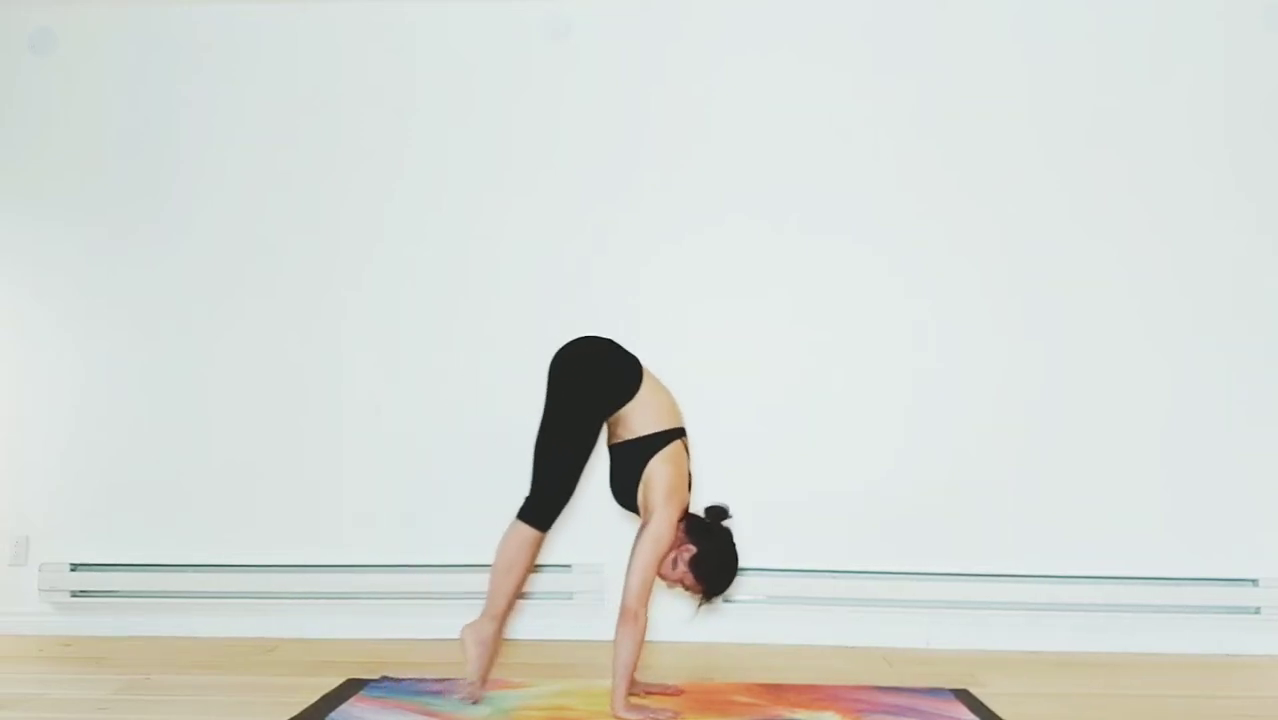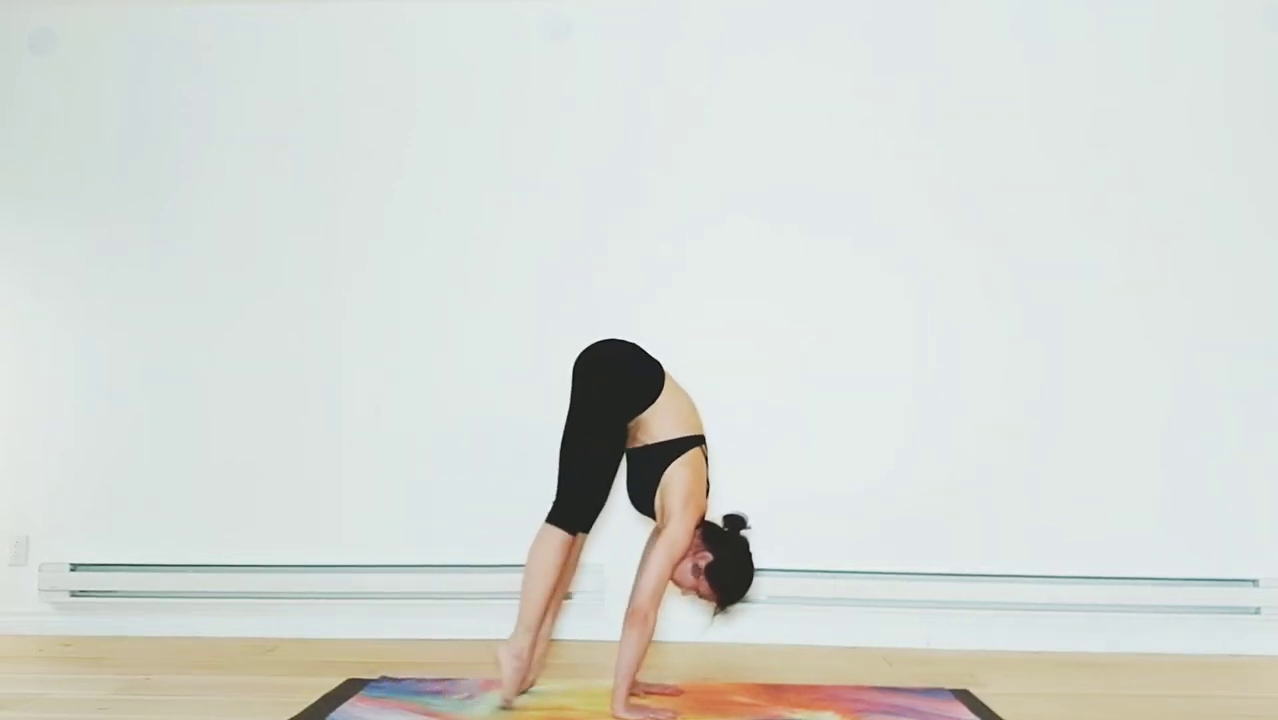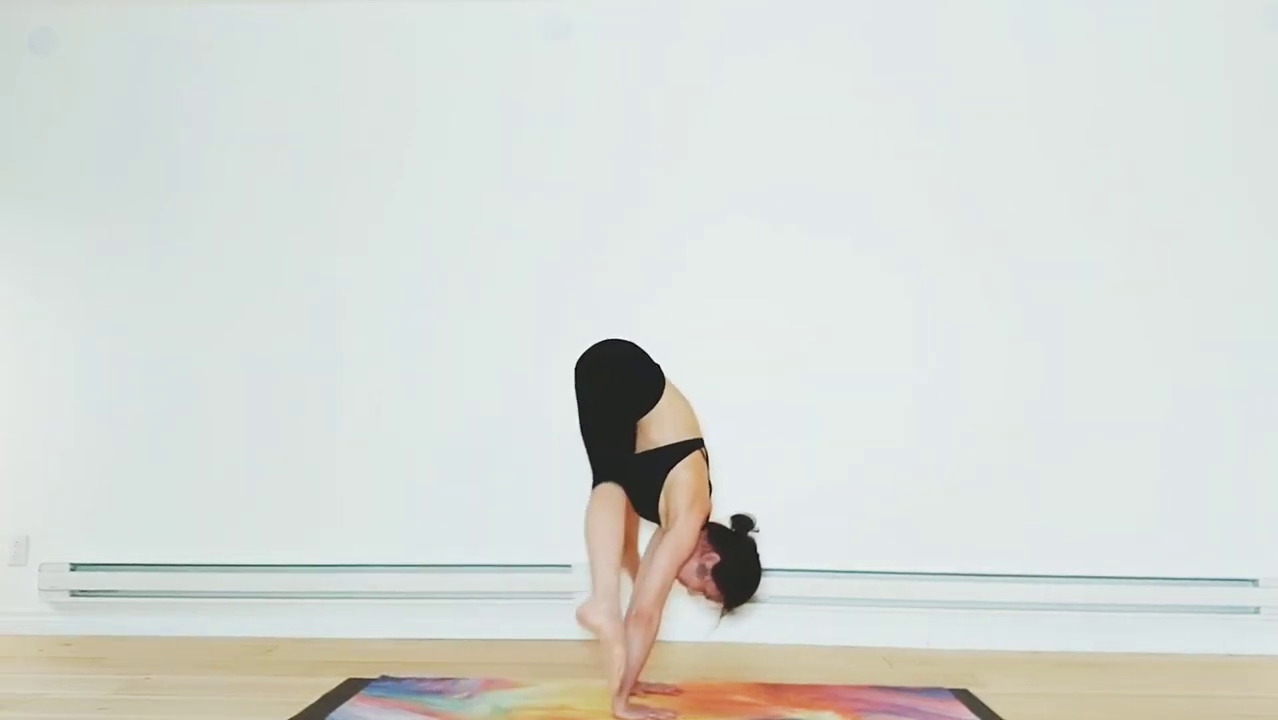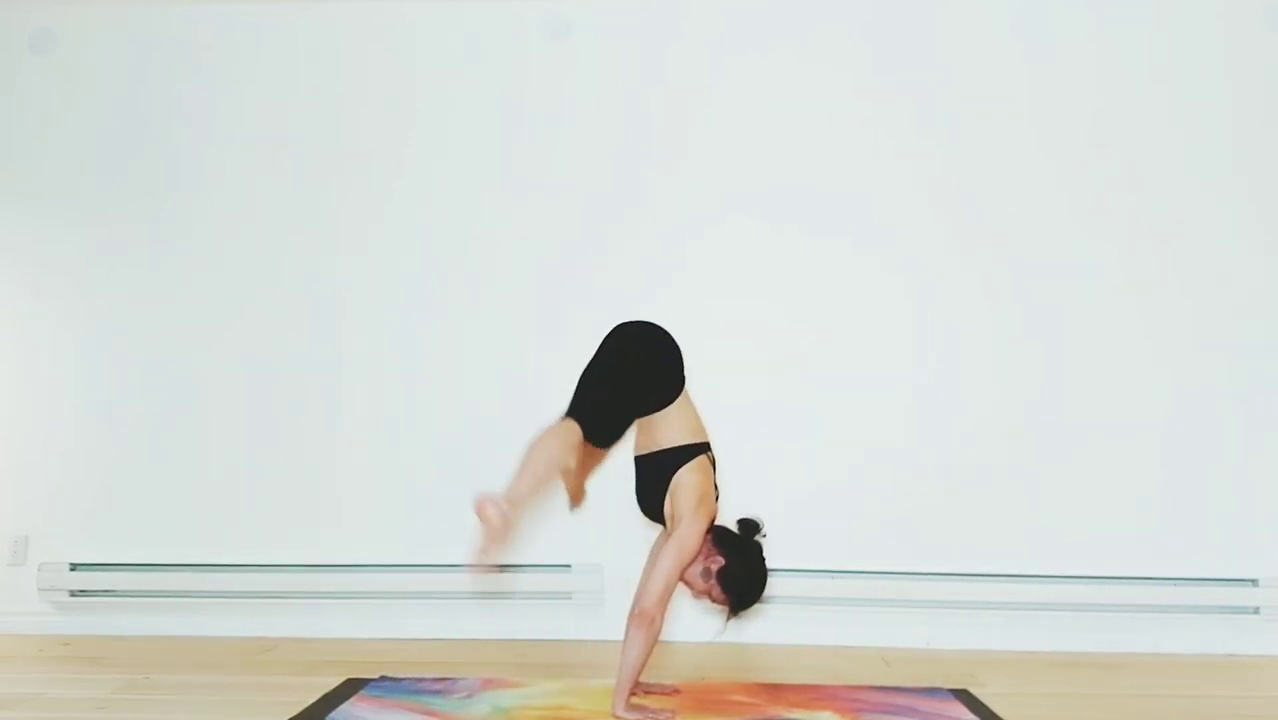
dt=0.4s
person 1, frame 1
left shoulder: (666, 509)
right shoulder: (666, 513)
left elbow: (633, 605)
right elbow: (632, 609)
left wrist: (626, 682)
left hip: (599, 376)
right hip: (590, 370)
left knee: (545, 509)
right knee: (543, 507)
right ankle: (486, 628)
person 1, frame 2
left shoulder: (679, 515)
right shoulder: (683, 519)
left elbow: (641, 606)
right elbow: (641, 610)
left wrist: (627, 682)
left hip: (622, 381)
left knee: (581, 517)
right knee: (571, 513)
left ankle: (537, 639)
right ankle: (522, 644)
person 1, frame 3
left shoulder: (678, 517)
right shoulder: (688, 521)
left elbow: (645, 605)
right elbow: (645, 611)
left wrist: (630, 682)
left hip: (625, 380)
right hip: (614, 369)
left knee: (624, 482)
right knee: (613, 480)
right ankle: (604, 604)
person 1, frame 4
left shoulder: (688, 520)
right shoulder: (694, 522)
right elbow: (646, 612)
left wrist: (629, 681)
left hip: (652, 367)
left knee: (597, 436)
left ankle: (575, 469)
